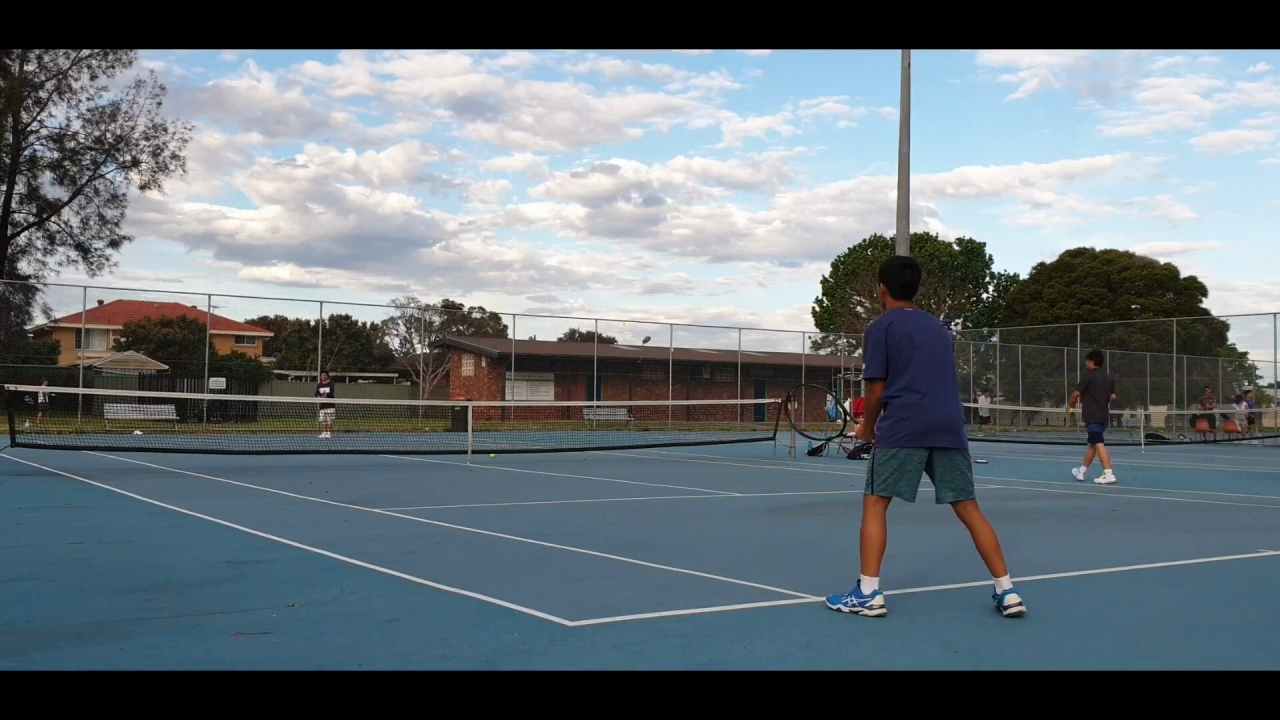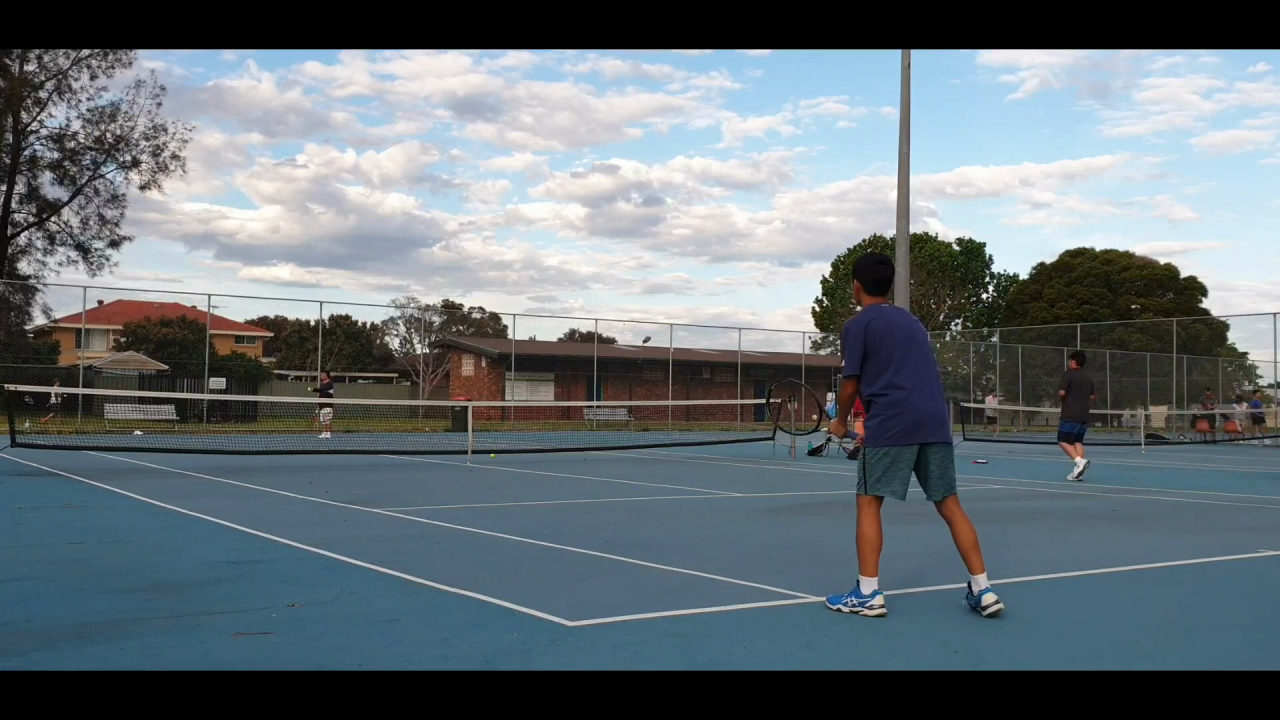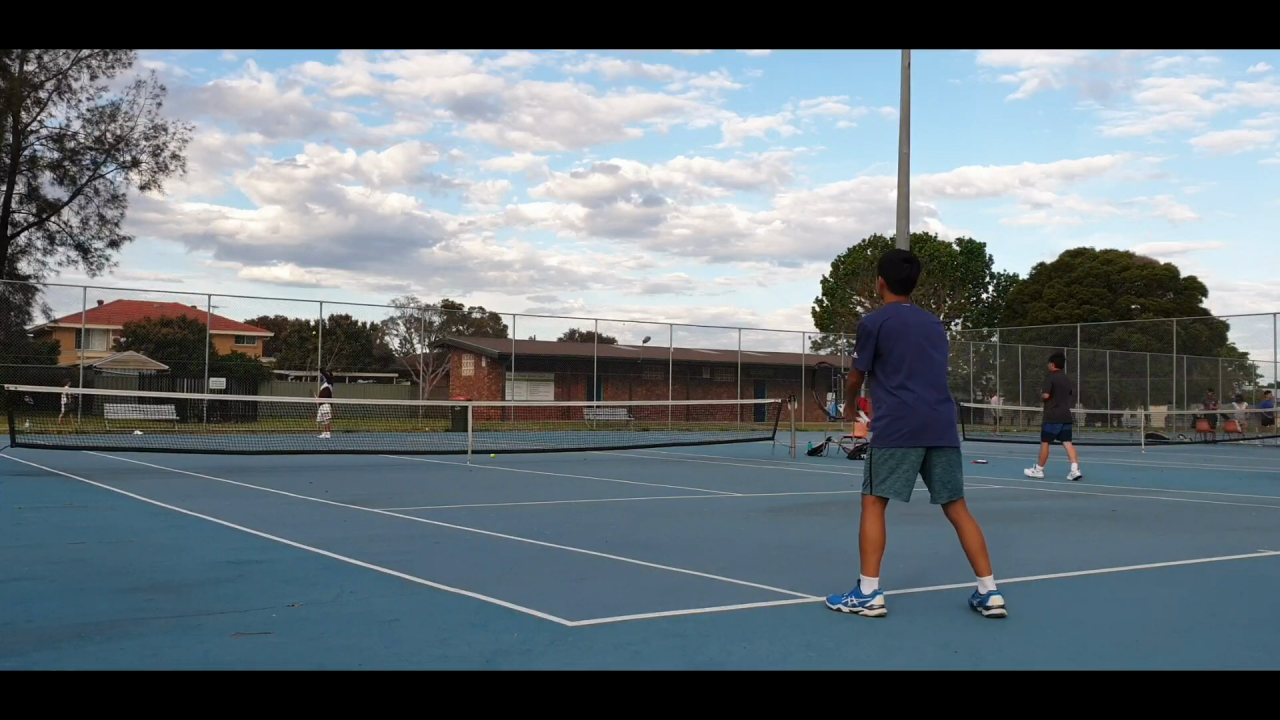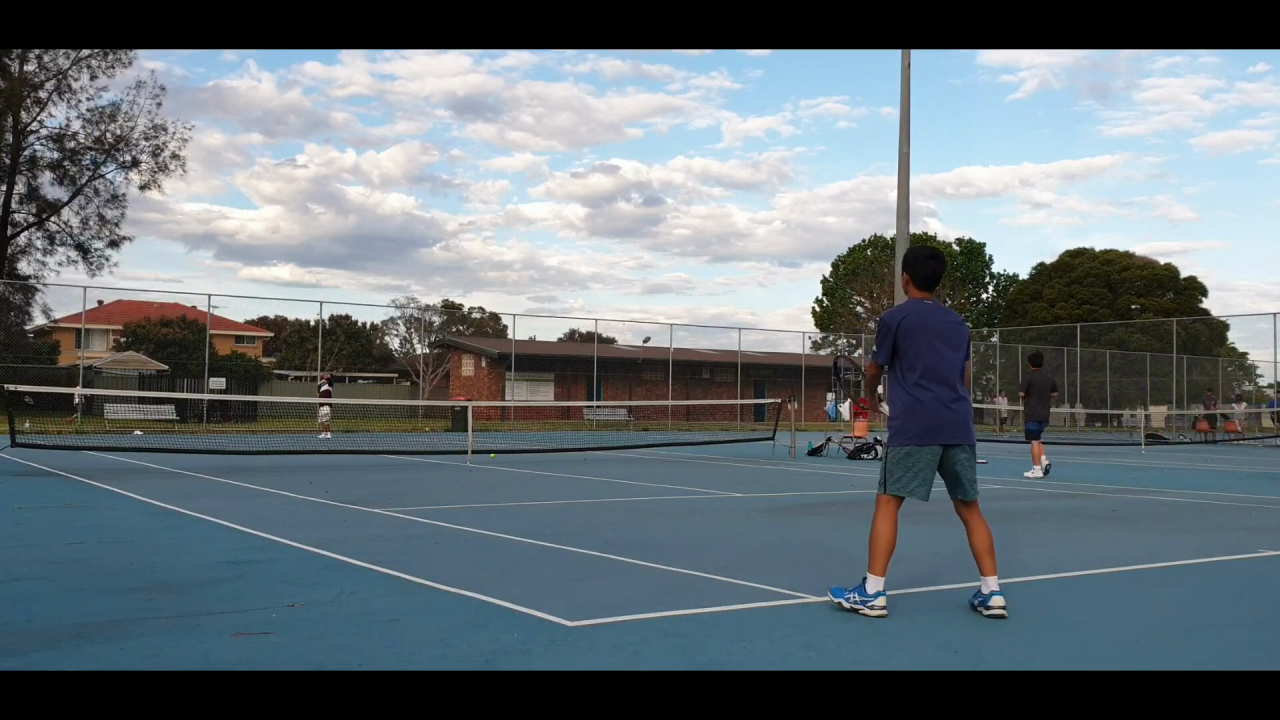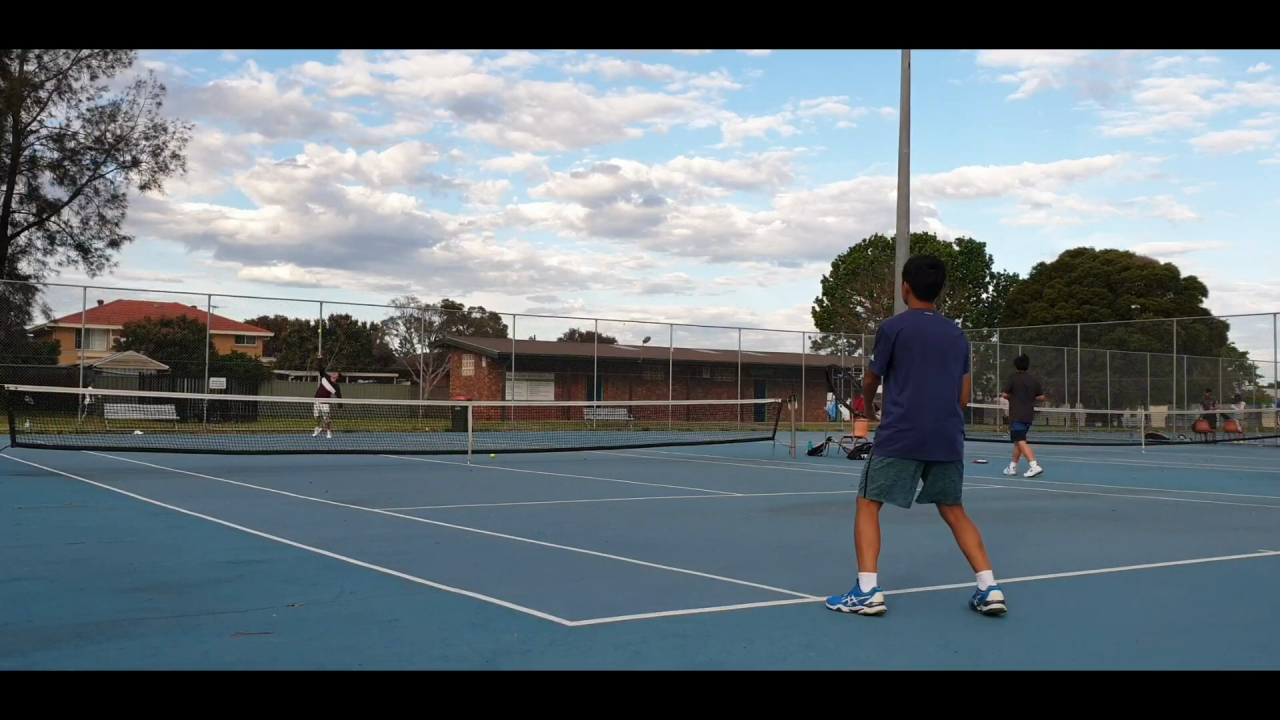
dt=0.3s
person 1, frame 1
left shoulder: (880, 328)
right shoulder: (939, 327)
left elbow: (876, 390)
left wrist: (867, 426)
left hip: (902, 428)
right hip: (950, 427)
left knee: (874, 503)
right knee: (969, 510)
left ankle: (869, 593)
right ankle: (1006, 591)
person 1, frame 2
left shoulder: (857, 325)
right shoulder: (912, 322)
left elbow: (851, 385)
left wrist: (840, 421)
left hip: (890, 425)
right hip: (935, 423)
left knee: (868, 503)
right knee: (950, 505)
left ankle: (868, 593)
right ankle: (983, 589)
person 1, frame 3
left shoulder: (873, 323)
right shoulder: (934, 324)
left elbow: (857, 376)
left wrist: (850, 405)
left hip: (897, 427)
right hip: (943, 426)
left knee: (873, 504)
right knee: (957, 508)
left ankle: (868, 593)
right ankle: (989, 592)
person 1, frame 4
left shoulder: (894, 318)
right shoulder: (958, 323)
left elbow: (875, 370)
left hip: (913, 427)
right hip: (958, 426)
left knee: (888, 503)
right knee: (969, 507)
left ankle: (873, 592)
right ankle: (991, 592)
person 1, frame 5
left shoulder: (893, 328)
right shoulder: (956, 334)
left elbow: (872, 381)
right elbow: (963, 394)
left wrist: (866, 404)
left hip: (899, 436)
right hip: (947, 437)
left knee: (867, 506)
right knee: (954, 512)
left ankle: (869, 589)
right ankle: (989, 588)
